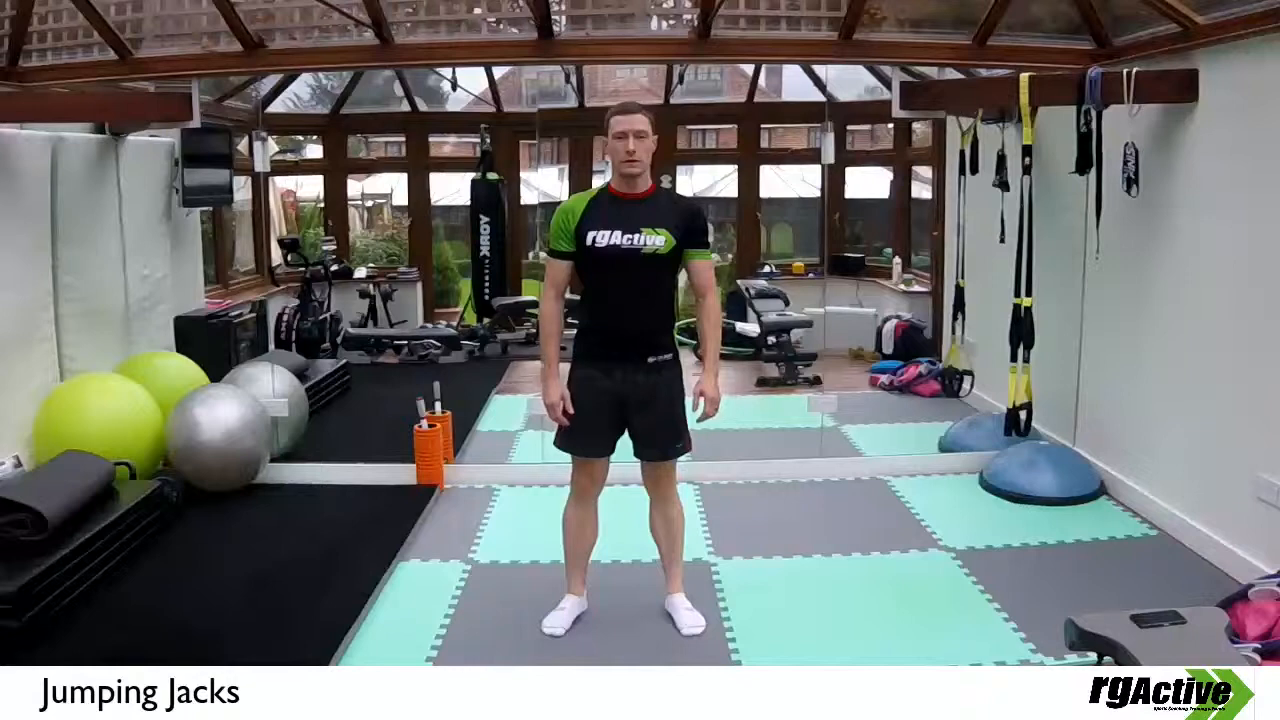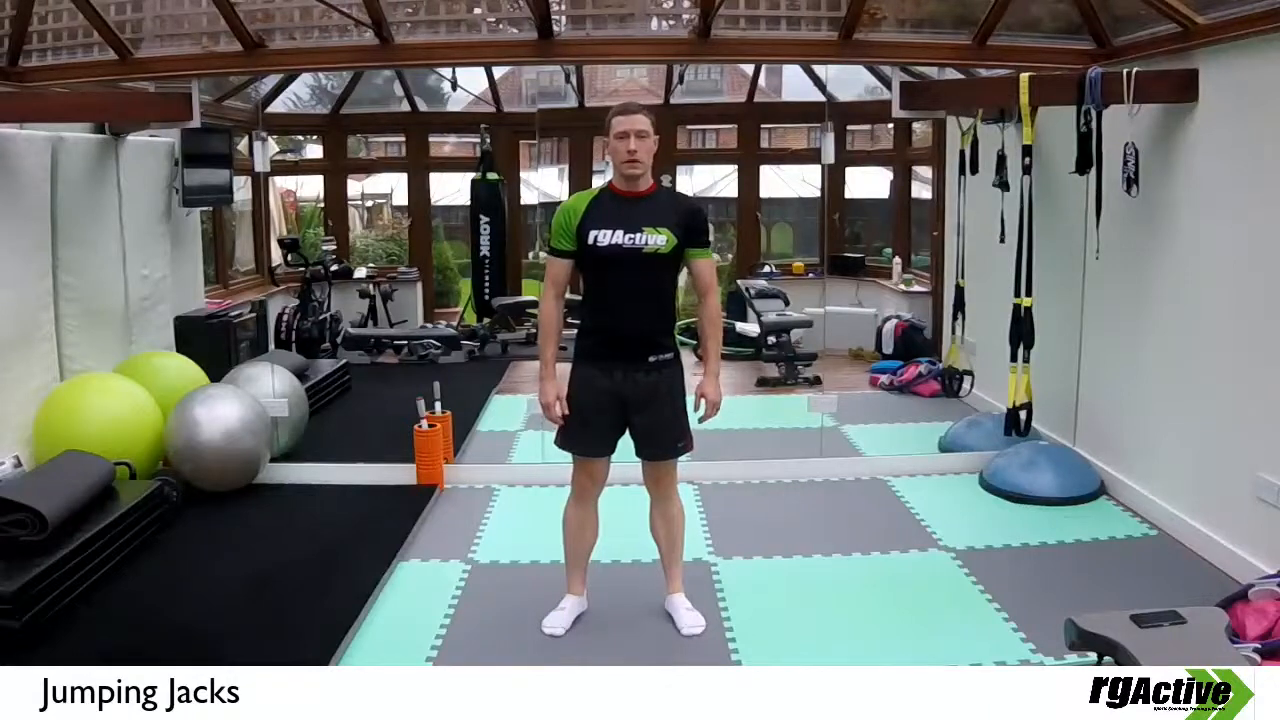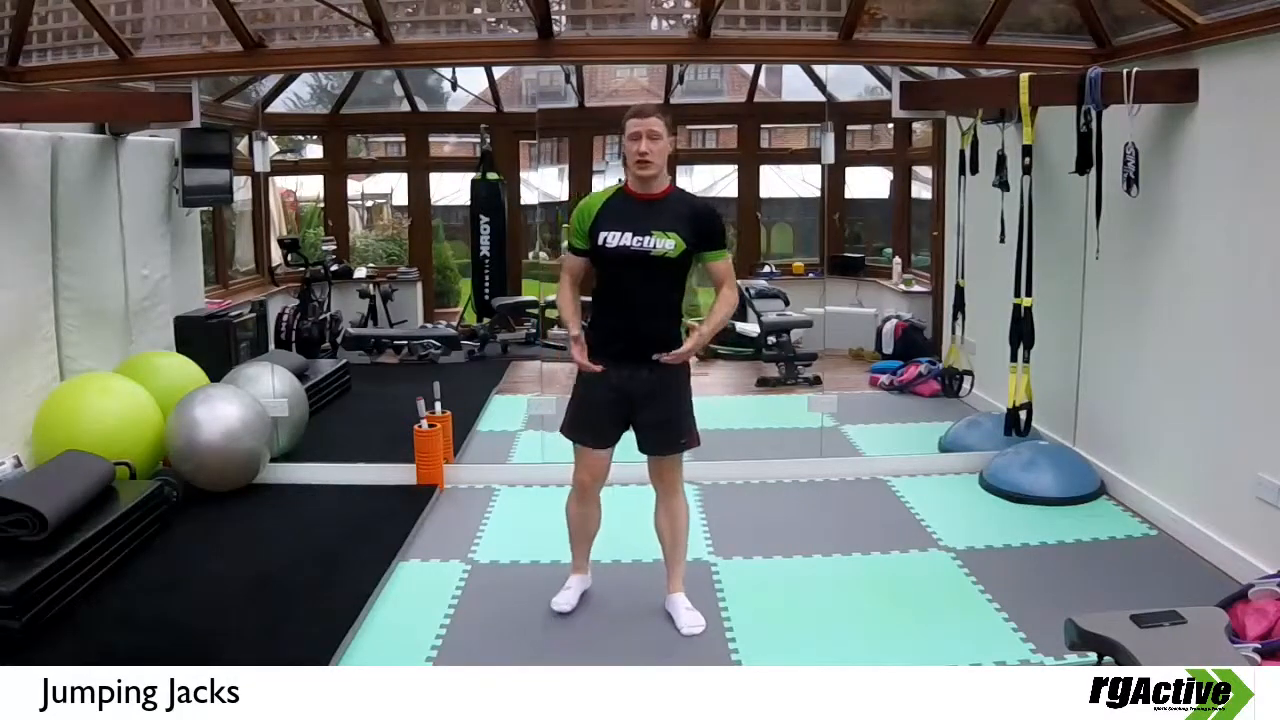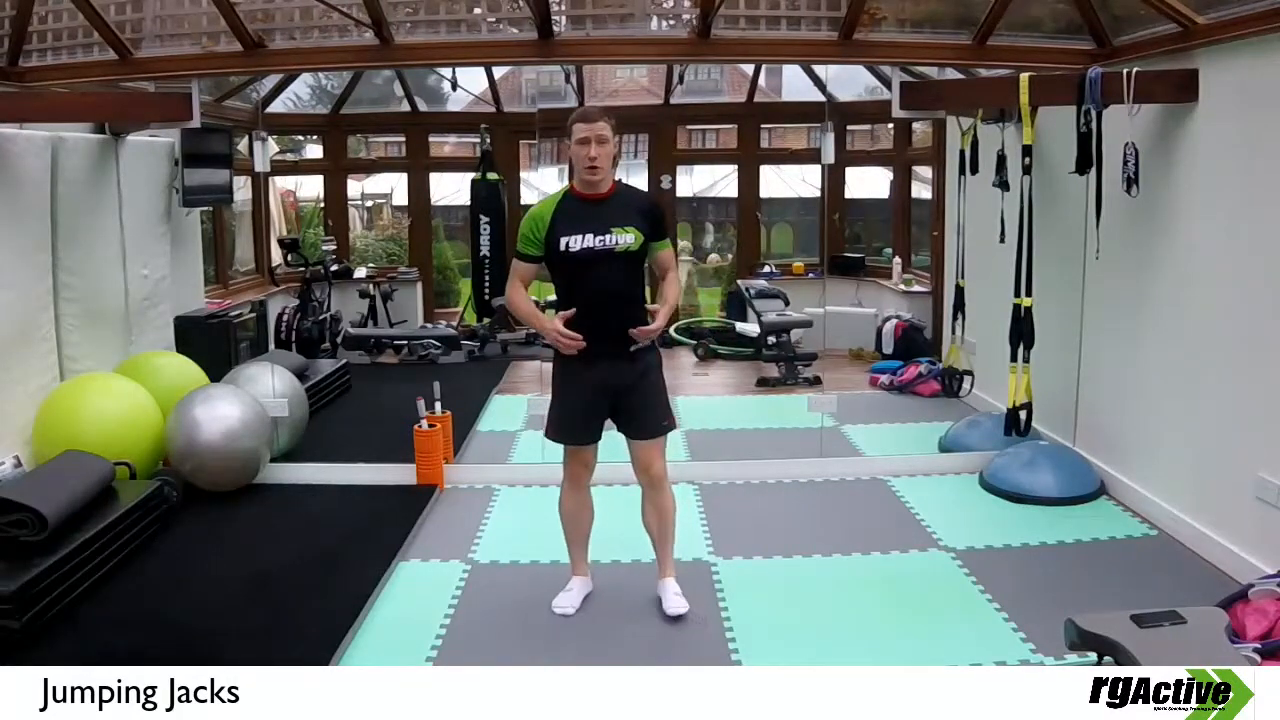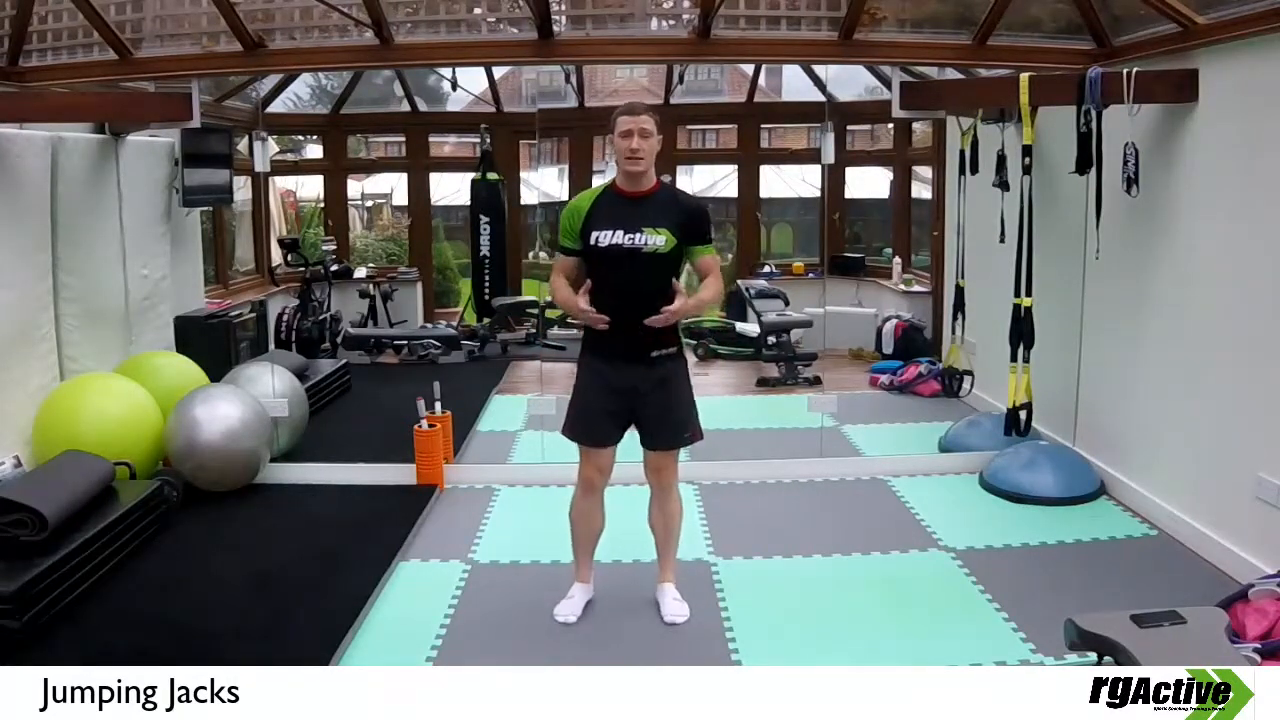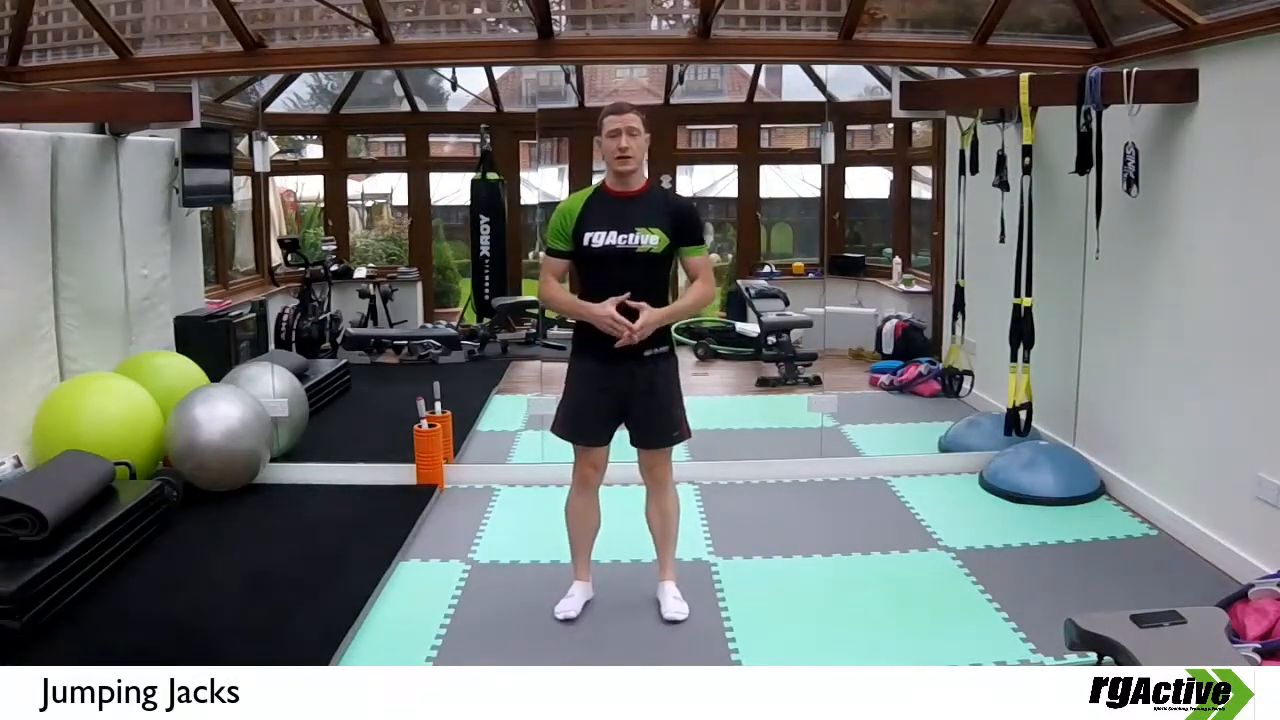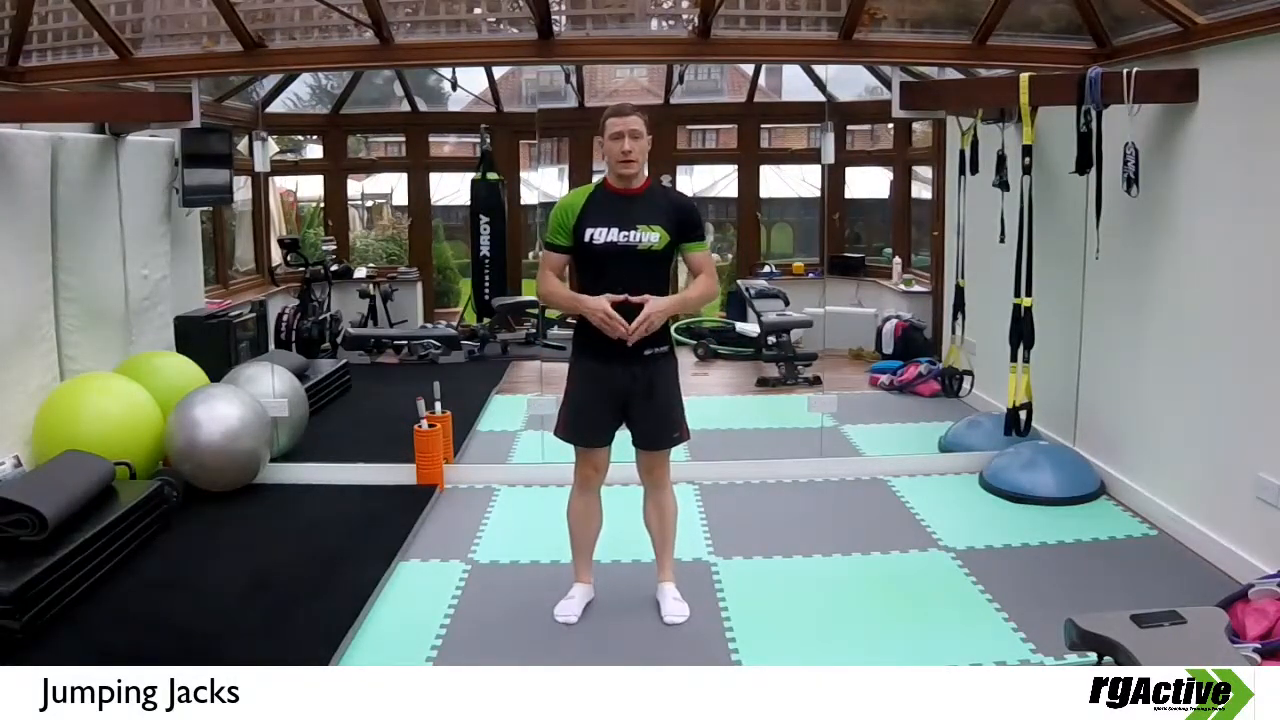
dt=0.7s
person 1, frame 1
left shoulder: (683, 212)
right shoulder: (576, 211)
left elbow: (706, 294)
right elbow: (553, 295)
left wrist: (710, 371)
right wrist: (551, 374)
left hip: (658, 371)
right hip: (592, 371)
left knee: (662, 485)
right knee: (584, 486)
left ankle: (675, 592)
right ankle: (575, 594)
person 1, frame 2
left shoulder: (684, 212)
right shoulder: (579, 210)
left elbow: (708, 294)
right elbow: (553, 292)
left wrist: (711, 370)
right wrist: (548, 371)
left hip: (659, 370)
right hip: (593, 371)
left knee: (664, 484)
right knee: (585, 485)
left ankle: (675, 593)
right ankle: (575, 594)
person 1, frame 3
left shoulder: (697, 214)
right shoulder: (593, 208)
left elbow: (727, 287)
right elbow: (569, 278)
left wrist: (703, 333)
right wrist: (573, 331)
left hip: (663, 368)
right hip: (602, 367)
left knee: (668, 482)
right knee: (586, 480)
left ankle: (675, 591)
right ankle: (579, 573)
person 1, frame 4
left shoulder: (643, 207)
right shoulder: (545, 215)
left elbow: (670, 272)
right elbow: (515, 289)
left wrist: (665, 310)
right wrist: (543, 325)
left hip: (637, 359)
right hip: (577, 364)
left knee: (653, 472)
right knee: (577, 472)
left ankle: (667, 577)
right ankle: (580, 575)
person 1, frame 5
left shoulder: (686, 209)
right shoulder: (583, 208)
left elbow: (713, 280)
right elbow: (559, 276)
left wrist: (689, 305)
right wrist: (574, 305)
left hip: (661, 364)
right hip: (600, 364)
left knee: (663, 477)
right knee: (591, 478)
left ankle: (666, 581)
right ankle: (582, 581)
person 1, frame 6
left shoulder: (676, 209)
right shoulder: (574, 210)
left elbow: (704, 284)
right elbow: (548, 287)
left wrist: (661, 316)
right wrist: (591, 311)
left hip: (653, 361)
right hip: (592, 362)
left knee: (658, 473)
right knee: (586, 473)
left ankle: (667, 580)
right ankle: (581, 580)
person 1, frame 7
left shoulder: (676, 206)
right shoulder: (574, 206)
left elbow: (708, 281)
right elbow: (546, 283)
left wrist: (667, 305)
right wrist: (586, 304)
left hip: (654, 361)
right hip: (592, 361)
left knee: (657, 473)
right knee: (587, 473)
left ankle: (666, 580)
right ankle: (582, 581)
